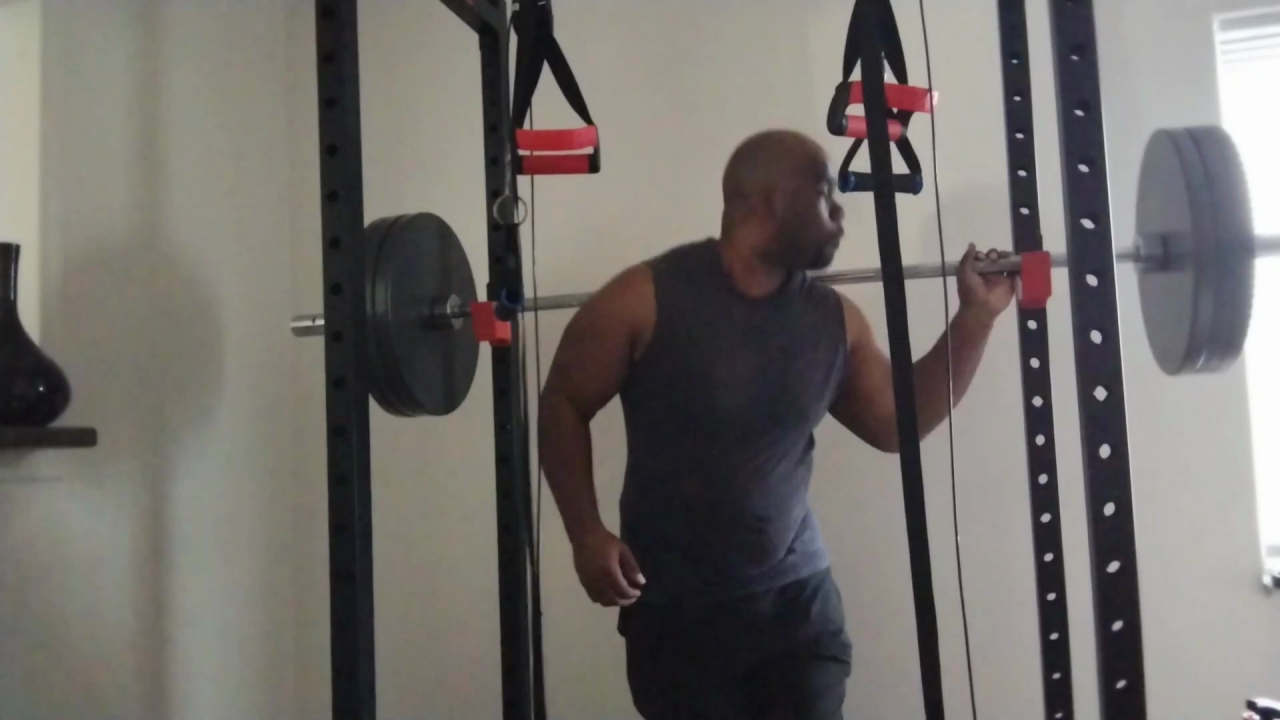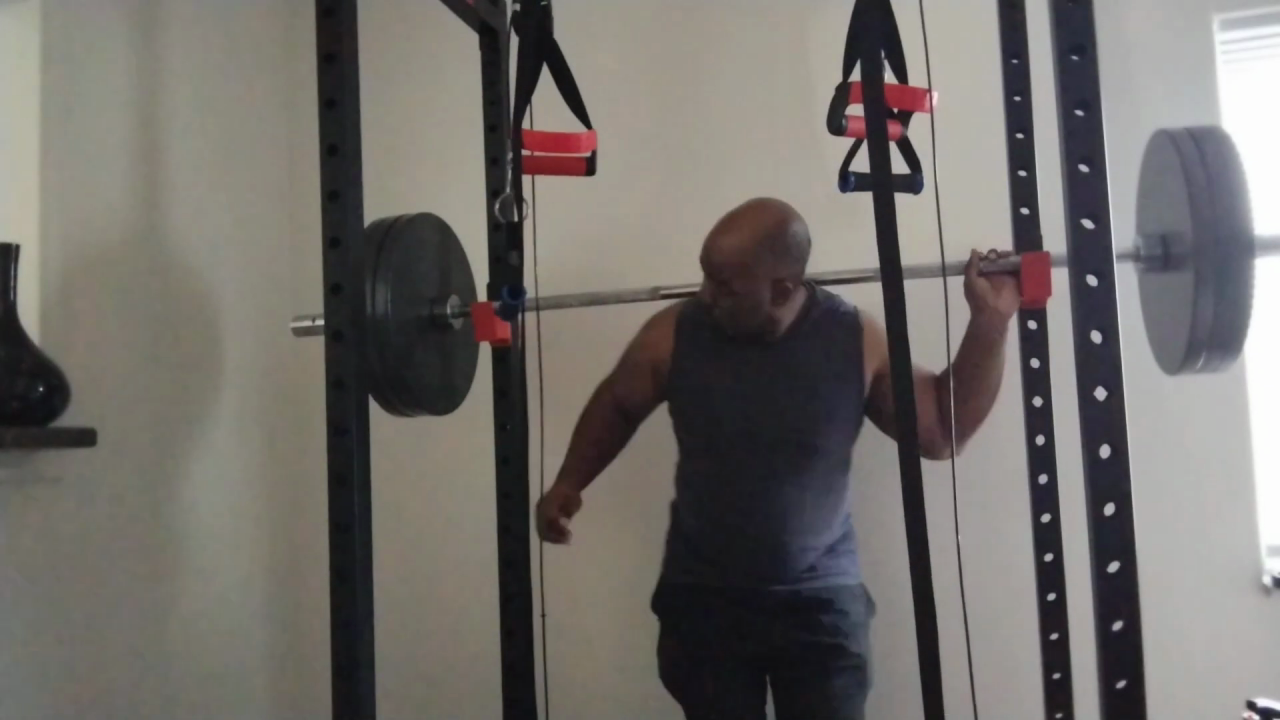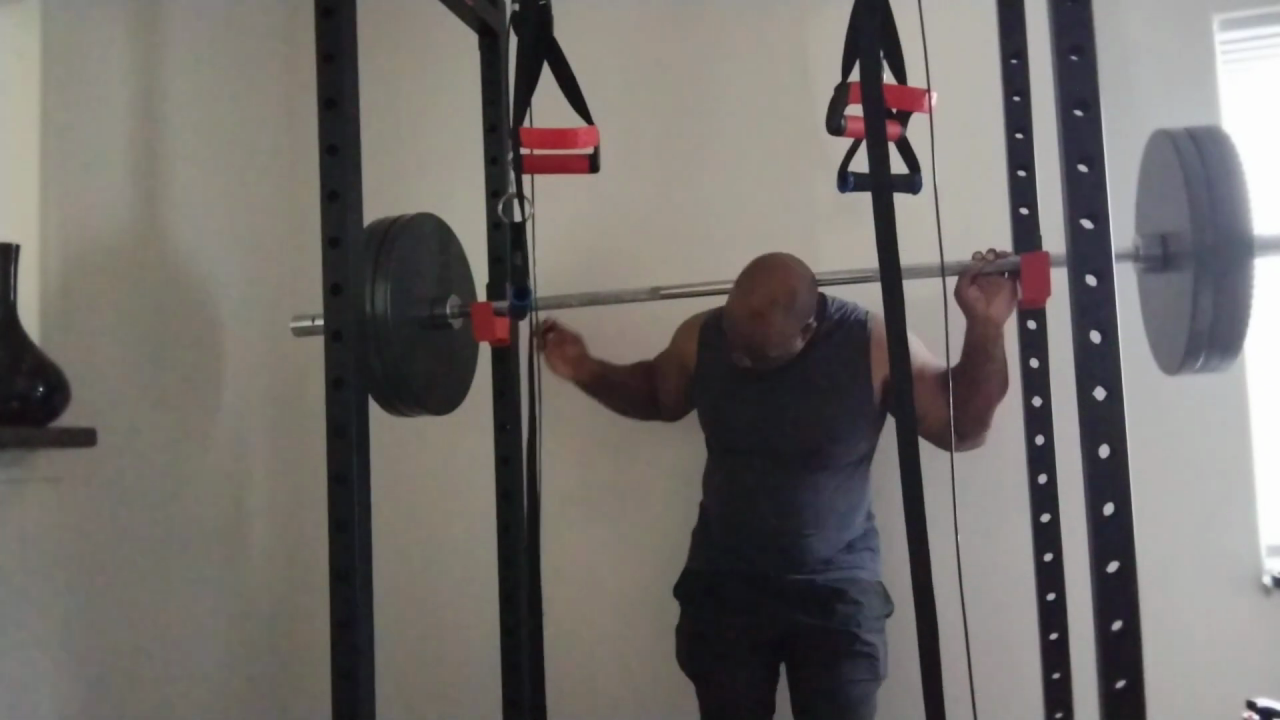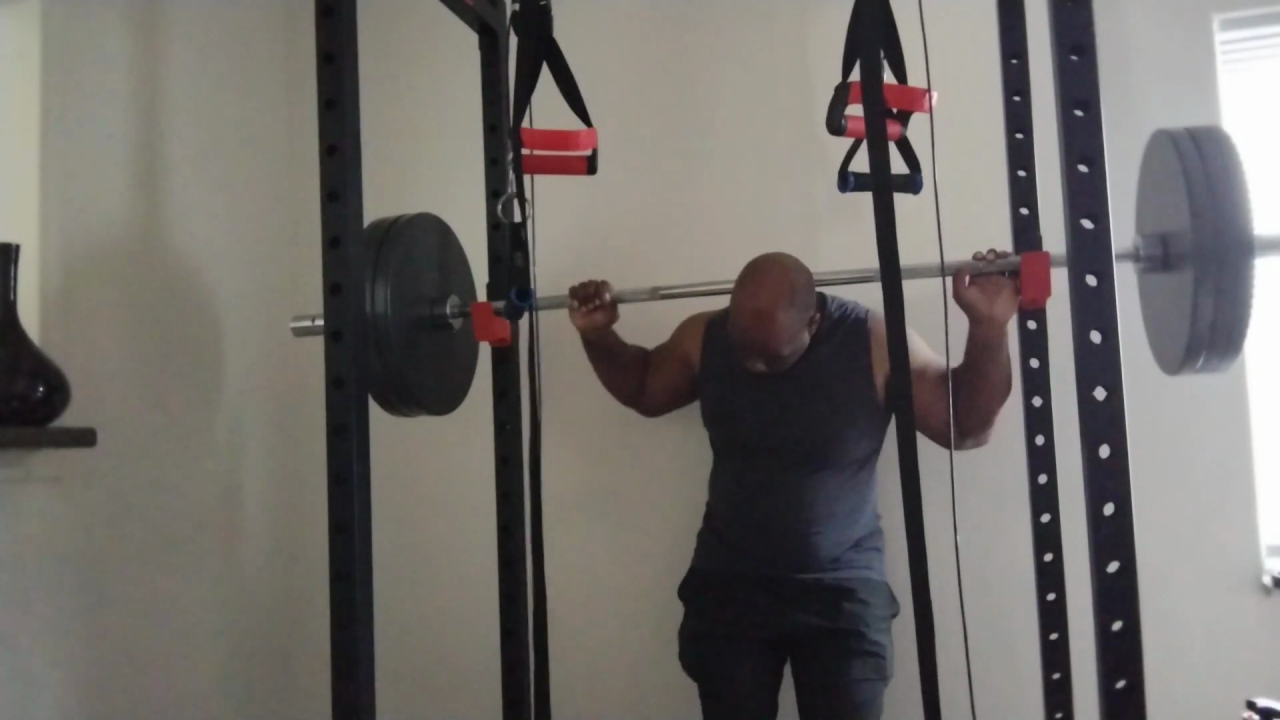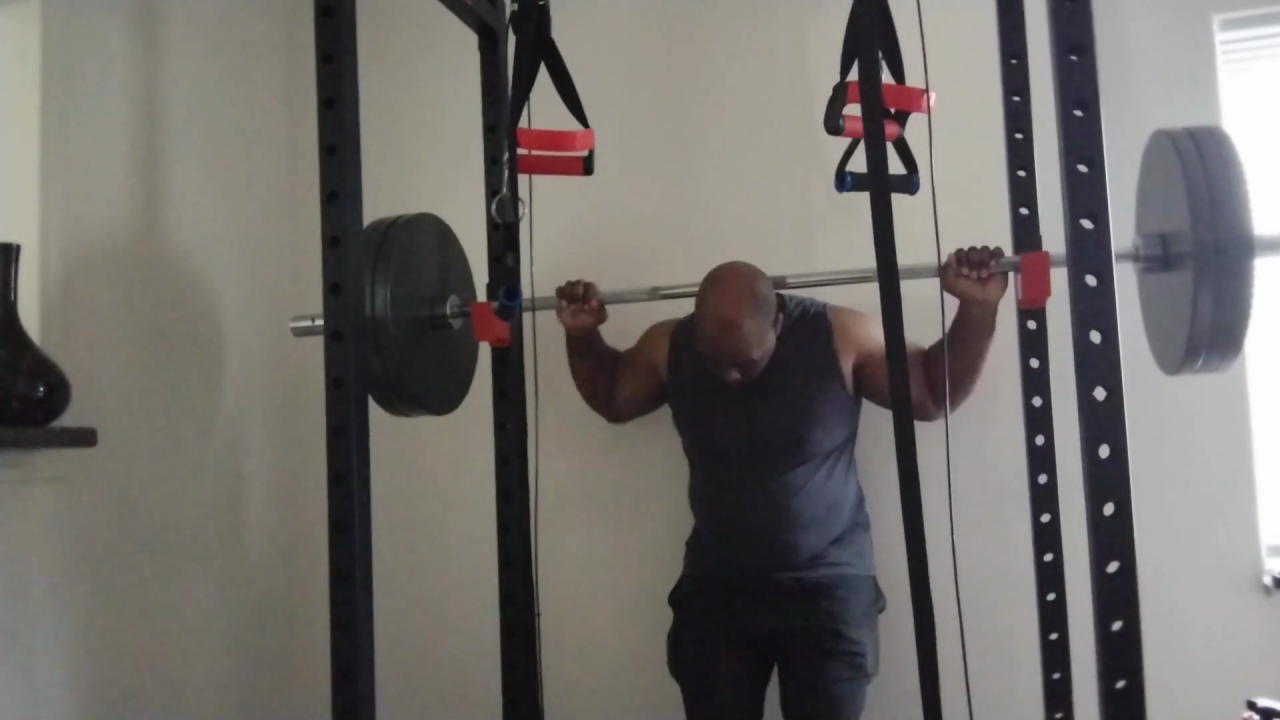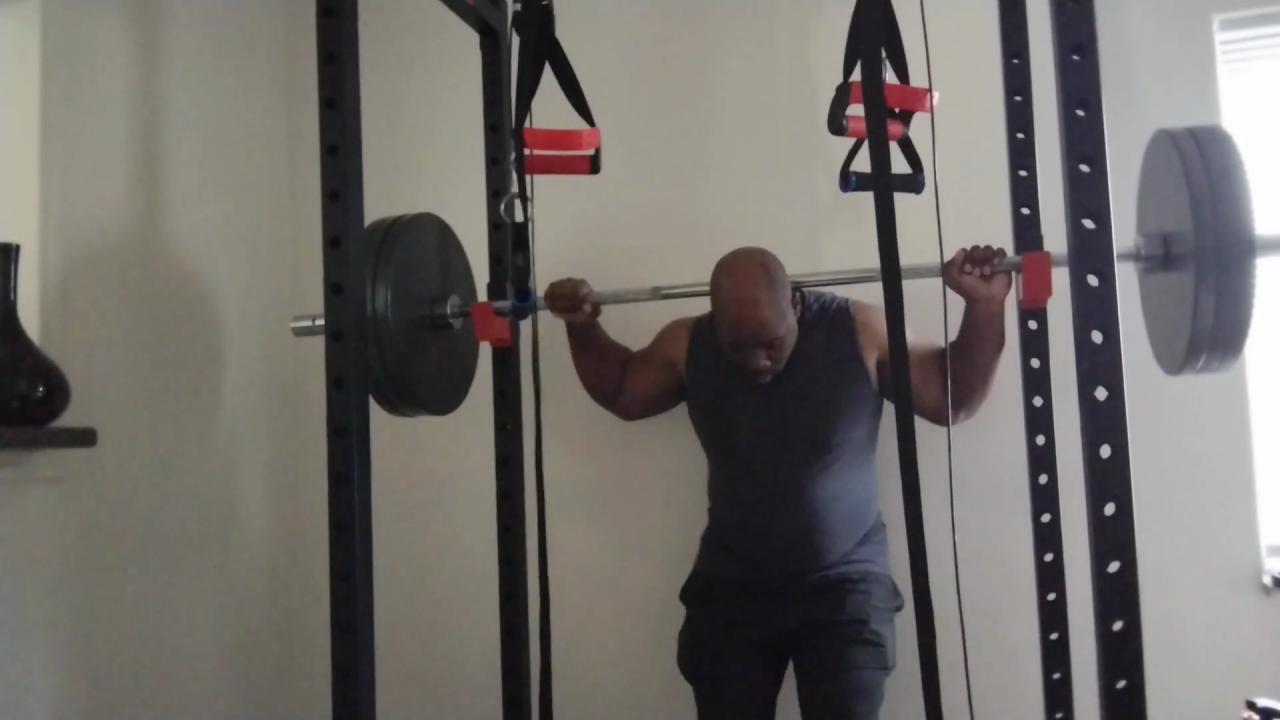
dt=0.7s
person 1, frame 1
left shoulder: (833, 318)
right shoulder: (645, 300)
left elbow: (896, 423)
right elbow: (564, 406)
left wrist: (975, 315)
right wrist: (587, 533)
left hip: (794, 593)
right hip: (677, 600)
person 1, frame 2
left shoulder: (858, 340)
right shoulder: (675, 334)
left elbow: (944, 432)
right elbow: (616, 405)
left wrist: (990, 321)
right wrist: (568, 483)
left hip: (819, 597)
right hip: (704, 597)
person 1, frame 3
left shoulder: (873, 346)
right shoulder: (702, 338)
left elbow: (962, 427)
right elbow: (656, 394)
left wrist: (985, 327)
right wrist: (587, 373)
left hip: (836, 591)
right hip: (724, 586)
person 1, frame 4
left shoulder: (875, 344)
right shoulder: (704, 339)
left elbow: (966, 426)
right elbow: (644, 390)
left wrist: (988, 326)
right wrist: (597, 336)
left hip: (841, 589)
right hip: (729, 586)
person 1, frame 5
left shoulder: (840, 336)
right shoulder: (671, 346)
left elbow: (935, 394)
right elbow: (612, 398)
left wrist: (977, 309)
right wrist: (582, 335)
left hip: (826, 585)
right hip: (716, 588)
person 1, frame 6
left shoulder: (860, 331)
right shoulder: (688, 344)
left elbow: (953, 400)
right elbow: (622, 391)
left wrist: (984, 307)
right wrist: (583, 328)
left hip: (844, 586)
right hip: (731, 588)
